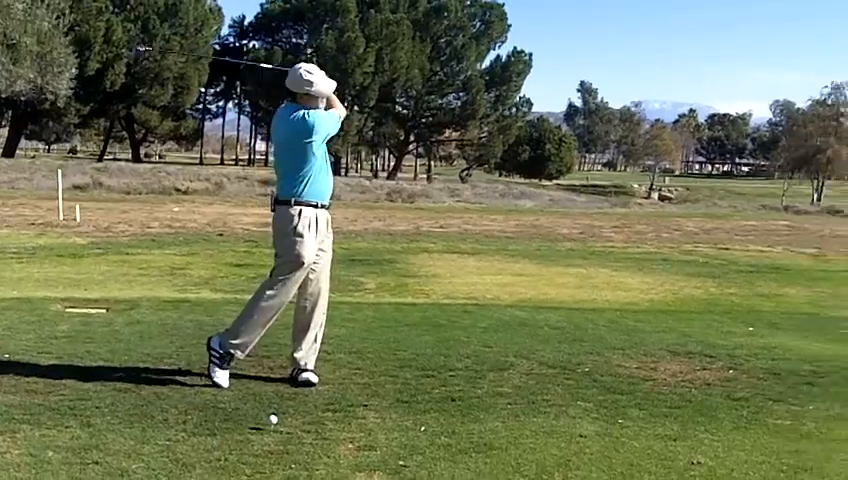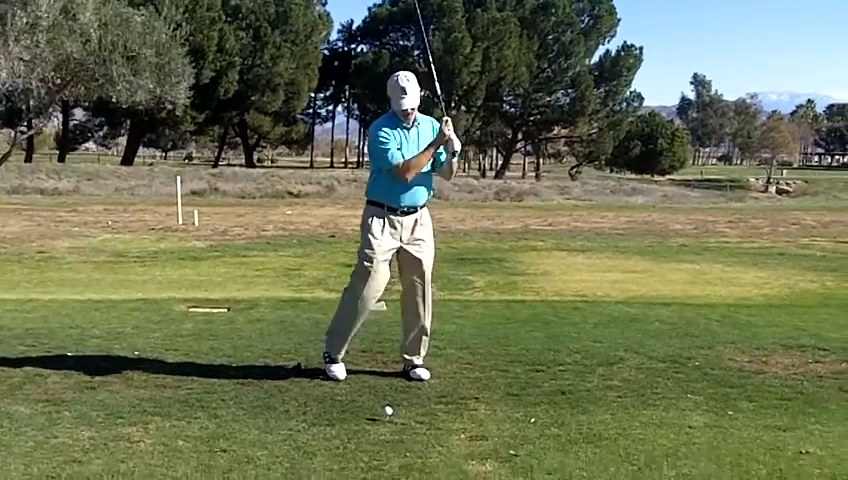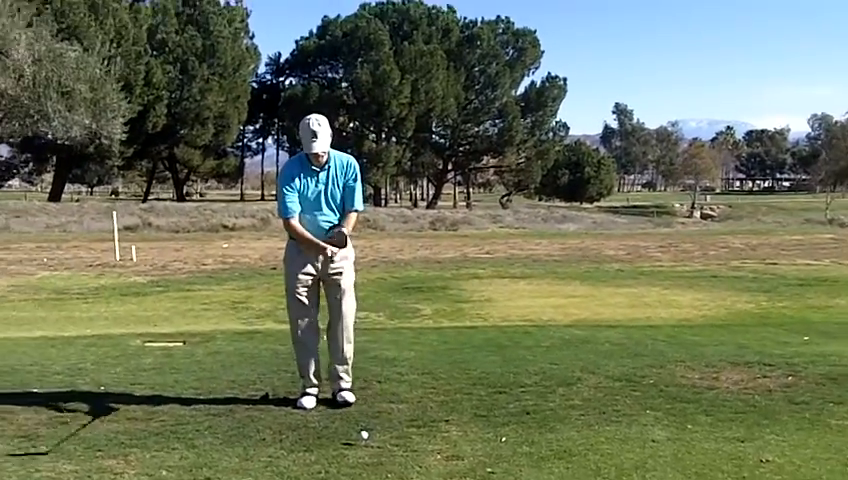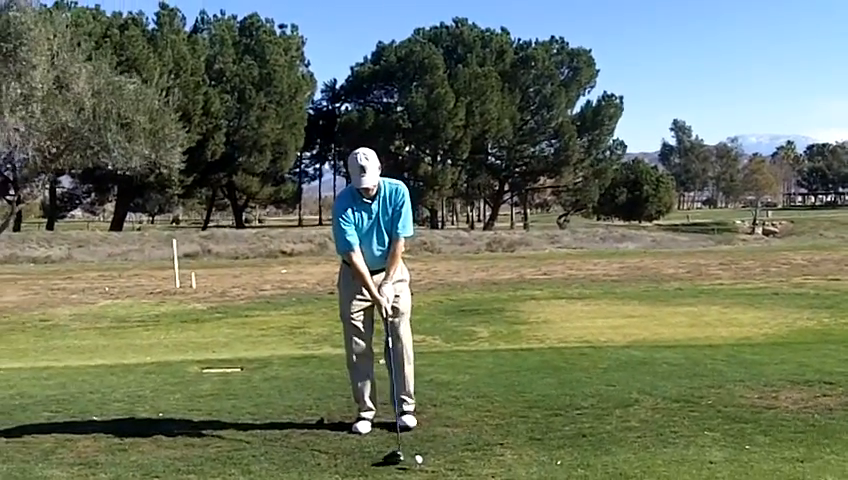
dt=0.7s
person 1, frame 1
left shoulder: (288, 113)
right shoulder: (309, 122)
left elbow: (329, 111)
right elbow: (340, 111)
left wrist: (320, 84)
right wrist: (325, 94)
left hip: (316, 216)
right hip: (301, 218)
left knee: (315, 295)
right knee: (281, 288)
left ankle: (303, 364)
right ankle: (225, 347)
person 1, frame 2
left shoulder: (432, 125)
right shoulder: (381, 130)
left elbow: (447, 174)
right elbow: (403, 173)
left wrist: (453, 151)
right wrist: (435, 143)
left hip: (418, 219)
right hip: (382, 218)
left knee: (419, 292)
right knee: (366, 286)
left ankle: (413, 359)
right ankle: (333, 352)
person 1, frame 3
left shoulder: (348, 165)
right shoulder: (290, 171)
left elbow: (352, 213)
right elbow: (290, 222)
left wrist: (335, 246)
right wrist: (320, 248)
left hip: (339, 249)
right hip: (301, 251)
left knee: (342, 316)
right knee: (303, 320)
left ankle: (341, 383)
right ankle: (310, 386)
person 1, frame 4
left shoulder: (398, 191)
right shoulder: (342, 203)
left elbow: (398, 241)
right elbow: (352, 253)
left wrist: (388, 284)
right wrist: (374, 295)
left hip: (392, 273)
right hip: (355, 277)
left knee: (400, 341)
right knee: (357, 347)
left ankle: (404, 406)
right ankle: (365, 410)
